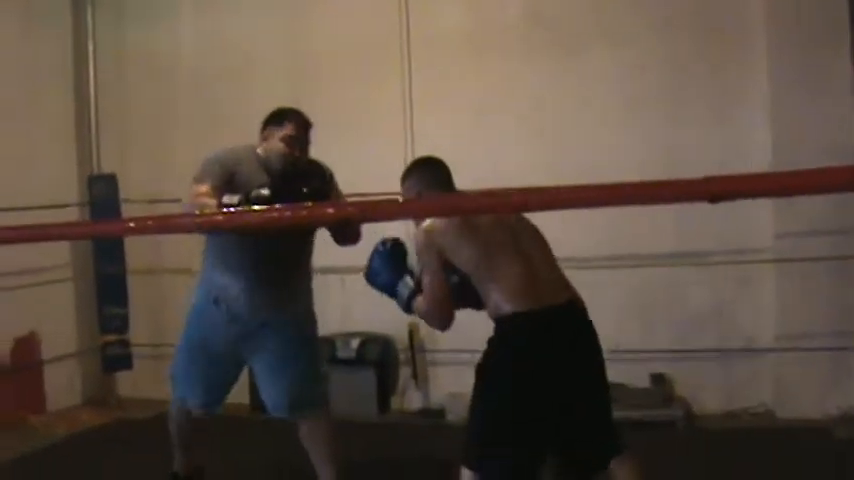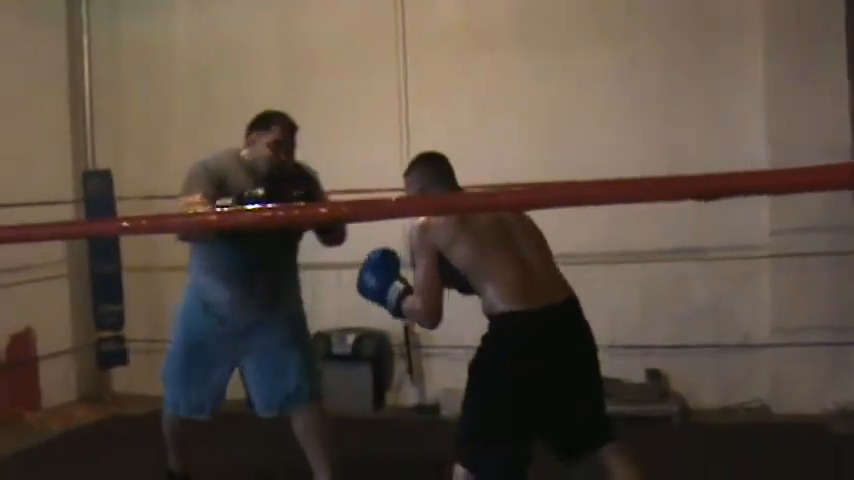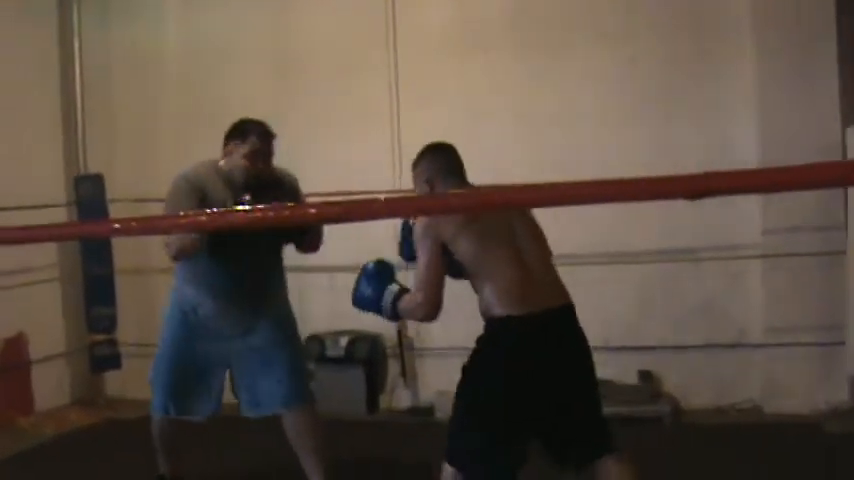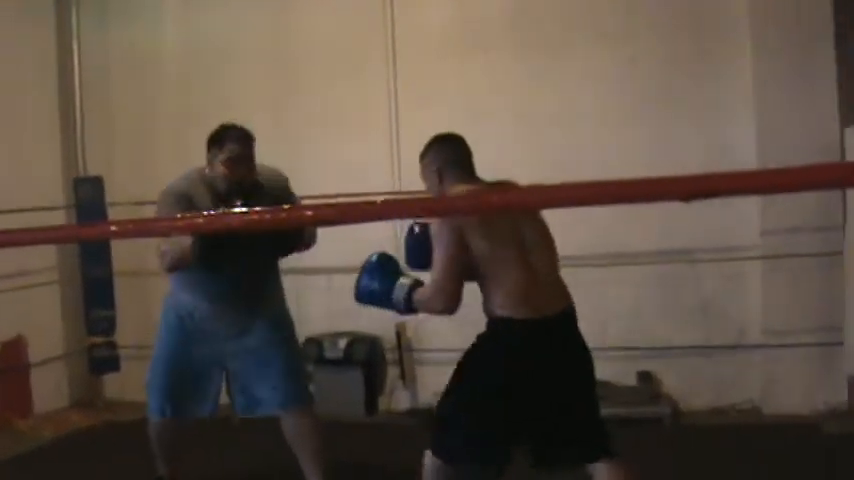
dt=0.1s
person 1, frame 1
left shoulder: (317, 177)
right shoulder: (225, 163)
left elbow: (351, 234)
right elbow: (192, 211)
right wrist: (242, 205)
left hip: (285, 308)
right hip: (222, 302)
left knee: (307, 400)
right knee: (188, 391)
person 1, frame 2
left shoulder: (301, 179)
right shoulder: (212, 169)
left elbow: (336, 235)
right wrist: (237, 209)
left hip: (275, 308)
right hip: (211, 306)
left knee: (301, 395)
right knee: (181, 394)
person 1, frame 3
left shoulder: (283, 184)
right shoulder: (192, 183)
left elbow: (313, 240)
right elbow: (176, 247)
left wrist: (300, 229)
left hip: (263, 313)
right hip: (197, 312)
left knee: (294, 396)
right knee: (166, 399)
person 1, frame 4
left shoulder: (274, 184)
right shoulder: (181, 192)
left elbow: (307, 236)
right elbow: (169, 258)
left wrist: (290, 234)
right wrist: (213, 230)
left hip: (259, 314)
right hip: (192, 316)
left knee: (292, 398)
right knee: (163, 402)
person 2, frame 1
left shoulder: (430, 230)
right shoulder: (500, 209)
left elbow: (439, 316)
left wrist: (401, 285)
left hip: (523, 336)
right hip: (572, 323)
right knee: (605, 447)
person 2, frame 2
left shoulder: (426, 226)
left elbow: (427, 315)
left wrist: (391, 292)
left hip: (518, 333)
right hip: (567, 321)
right knee: (600, 438)
person 2, frame 3
left shoulder: (433, 218)
left elbow: (426, 306)
left wrist: (388, 298)
left hip: (512, 337)
right hip: (563, 329)
right knee: (596, 449)
person 2, frame 4
left shoulder: (448, 212)
left elbow: (444, 299)
left wrist: (396, 290)
left hip: (513, 339)
right hip: (561, 332)
left knee: (445, 450)
